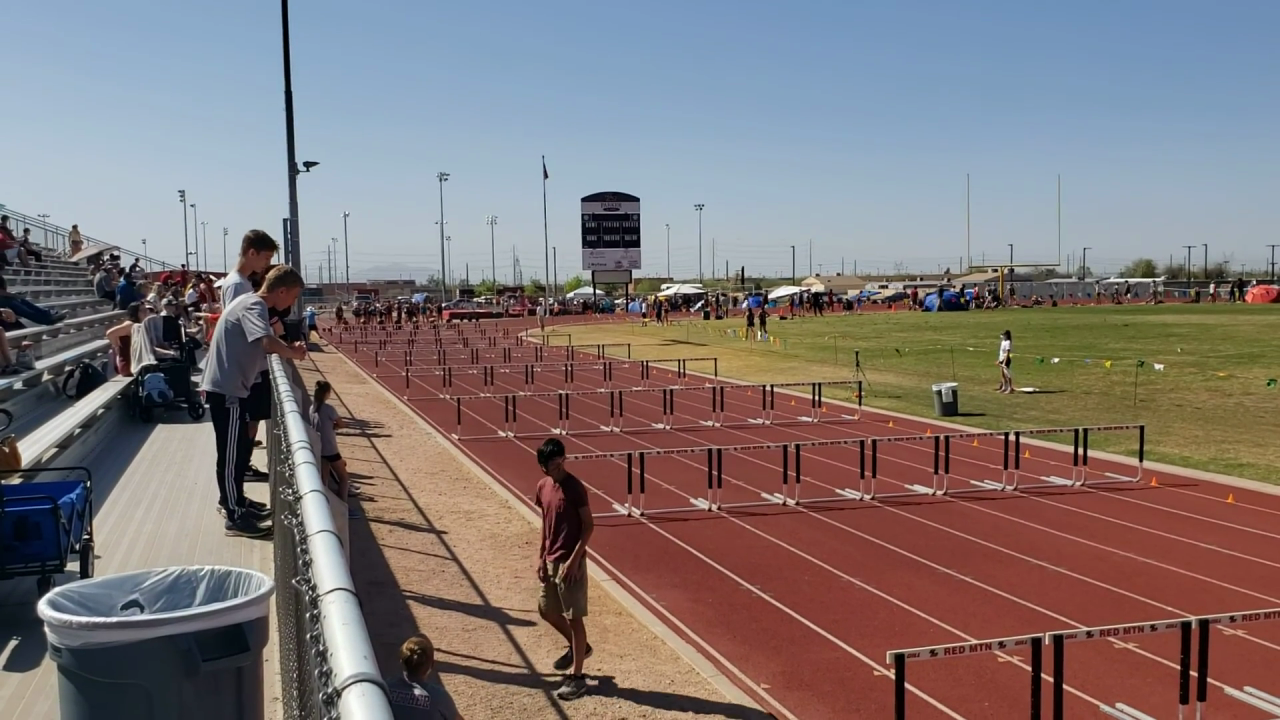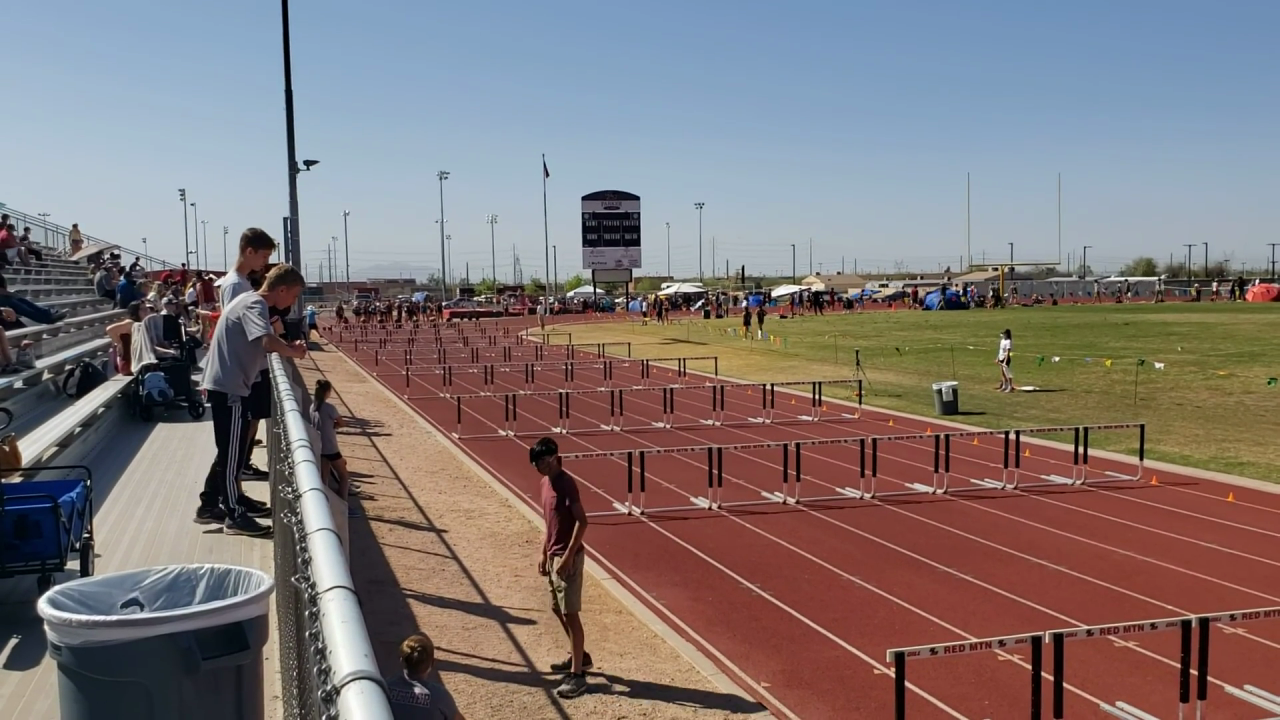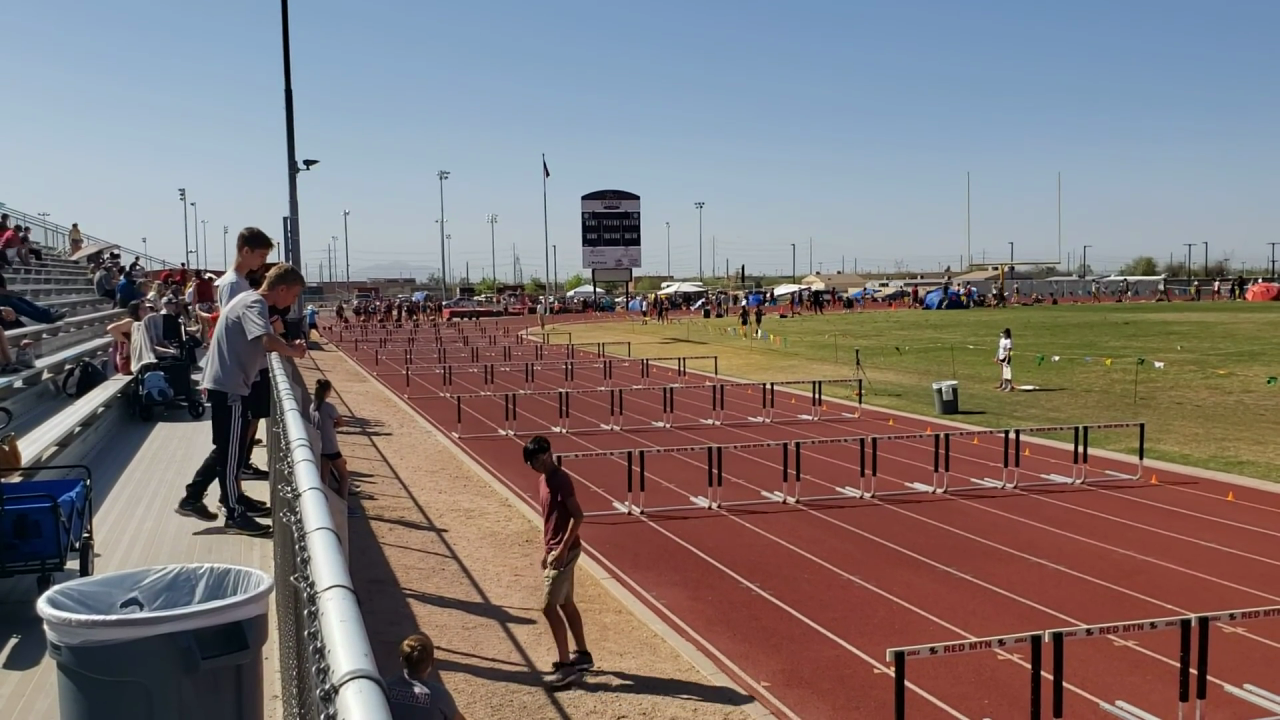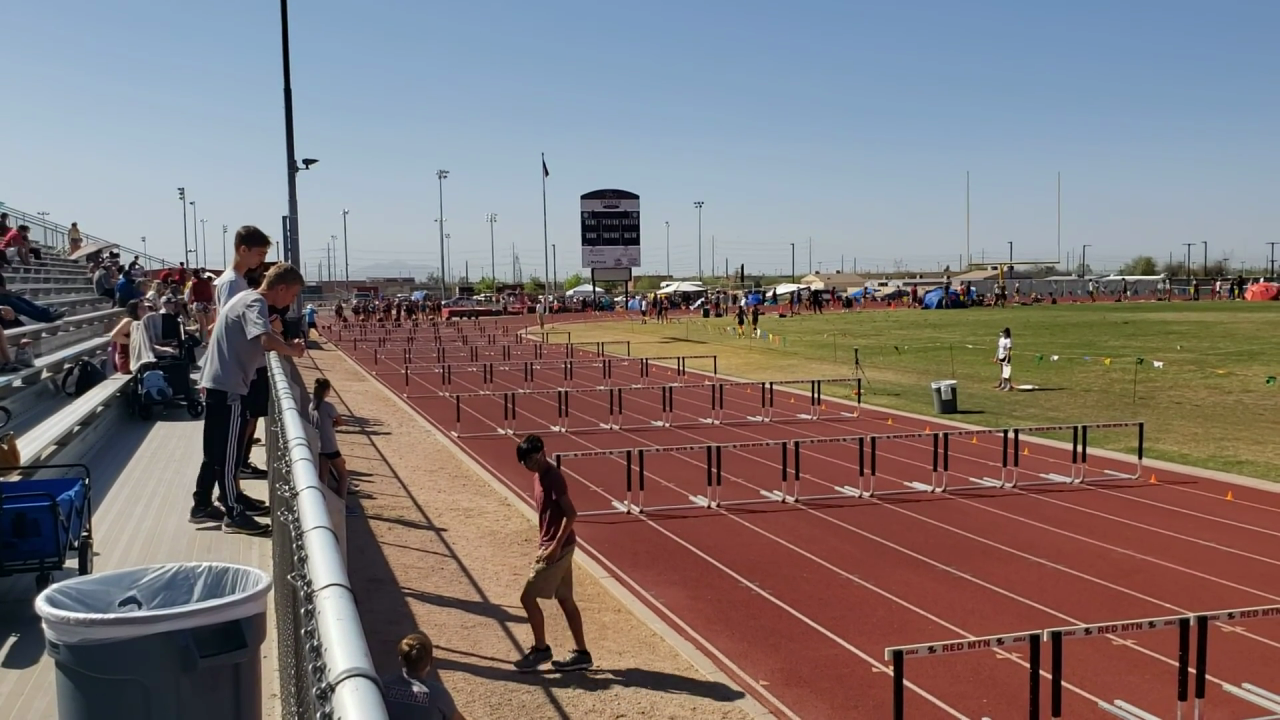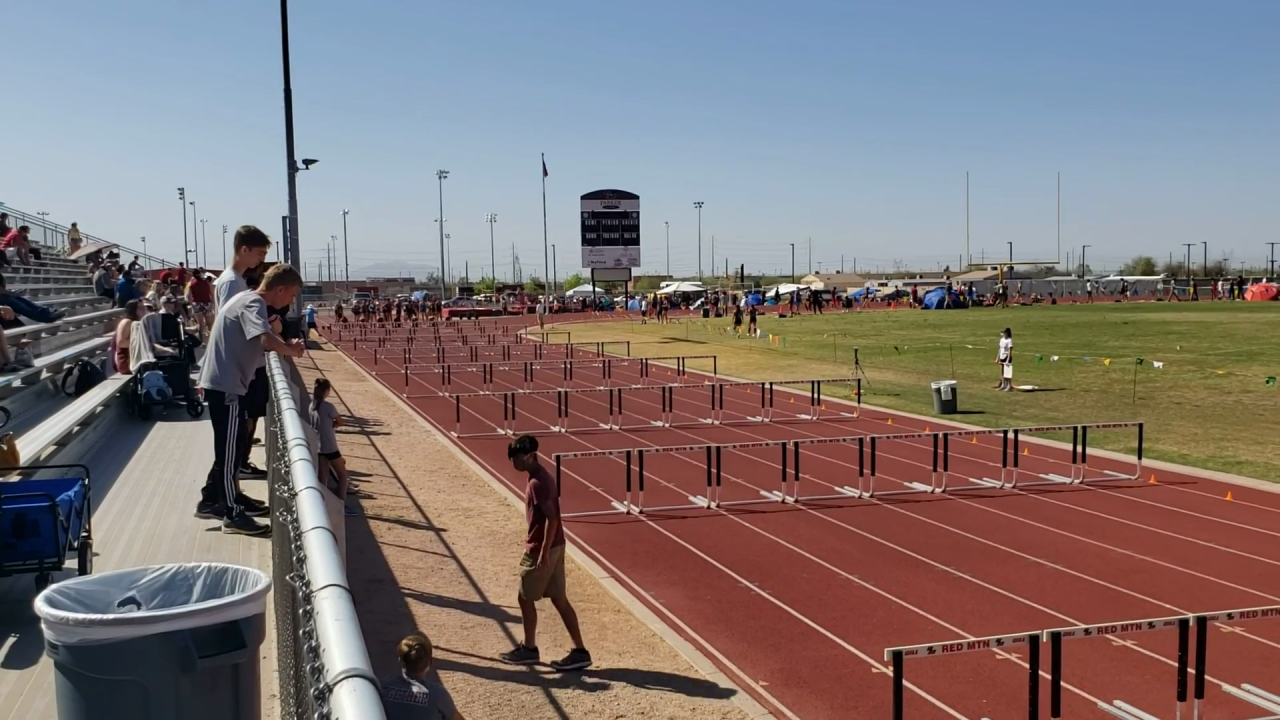
dt=0.2s
person 1, frame 1
left shoulder: (253, 303)
right shoulder: (253, 306)
left elbow: (266, 341)
right elbow: (269, 343)
left wrist: (289, 349)
right wrist: (295, 353)
left hip: (231, 386)
right hip: (226, 389)
left knee: (240, 450)
right knee: (231, 454)
left ankle: (235, 502)
right ankle: (235, 517)
person 1, frame 2
left shoulder: (253, 302)
right shoulder: (255, 305)
left elbow: (266, 341)
right elbow: (269, 342)
left wrist: (290, 348)
right wrist: (295, 351)
left hip: (229, 385)
right hip: (228, 388)
left knee: (232, 450)
right knee: (232, 452)
left ankle: (211, 504)
right ankle: (235, 517)
person 1, frame 3
left shoulder: (253, 301)
right shoulder: (254, 304)
left elbow: (265, 340)
right elbow: (268, 341)
left wrist: (288, 347)
right wrist: (294, 351)
left hip: (225, 384)
right hip: (228, 386)
left knee: (227, 449)
right knee: (231, 451)
right ankle: (235, 515)
person 1, frame 4
left shoulder: (251, 300)
right shoulder: (254, 303)
left elbow: (263, 339)
right elbow: (268, 341)
left wrist: (287, 346)
right wrist: (293, 350)
left hip: (222, 383)
right hip: (227, 385)
left knee: (221, 449)
right knee: (228, 451)
left ankle: (203, 504)
right ankle: (234, 515)
person 1, frame 5
left shoulder: (250, 300)
right shoulder: (253, 303)
left elbow: (262, 339)
right elbow: (267, 341)
left wrist: (287, 347)
right wrist: (292, 350)
left hip: (222, 383)
right hip: (225, 386)
left knee: (234, 447)
right knee: (229, 450)
left ankle: (212, 500)
right ankle: (233, 515)
person 2, frame 1
left shoulder: (244, 281)
right shoulder: (236, 284)
left wrist: (270, 325)
right wrist: (271, 326)
left knee: (252, 420)
right knee: (249, 422)
person 2, frame 2
left shoulder: (244, 281)
right shoulder: (234, 284)
left wrist: (270, 326)
right wrist: (270, 328)
left knee: (251, 420)
right knee: (248, 420)
left ankle: (242, 464)
right ankle: (239, 466)
person 2, frame 3
left shoulder: (243, 281)
right shoulder: (233, 283)
left knee: (251, 419)
right knee: (248, 420)
left ankle: (242, 464)
right ankle: (239, 466)
person 2, frame 4
left shoulder: (241, 280)
right shoulder: (231, 282)
left wrist: (268, 326)
right wrist: (268, 329)
left knee: (251, 417)
right knee: (246, 419)
left ankle: (241, 463)
right ankle: (238, 465)
person 2, frame 5
left shoulder: (240, 279)
right shoulder: (231, 282)
left wrist: (268, 325)
right wrist: (268, 328)
left knee: (250, 417)
right knee: (246, 418)
left ankle: (241, 463)
right ankle: (237, 465)
person 3, frame 1
left shoulder: (575, 487)
right shoulder: (542, 486)
left elbow: (588, 525)
left wrist: (574, 559)
right wrist: (541, 557)
left hip: (571, 562)
right hip: (551, 560)
left knee: (574, 618)
right knee: (546, 611)
left ankle: (577, 676)
right ankle: (579, 647)
person 3, frame 2
left shoulder: (566, 484)
right shoulder: (545, 483)
left elbow: (582, 522)
left wrist: (568, 555)
right wrist: (543, 552)
left hip: (568, 557)
right hip: (553, 556)
left knee: (570, 614)
right knee: (559, 609)
left ankle: (577, 674)
right ankle: (580, 656)
person 3, frame 3
left shoulder: (560, 480)
right shoulder: (544, 479)
left elbow: (577, 516)
left wrist: (563, 548)
right wrist: (546, 550)
left hip: (564, 551)
right hip: (554, 550)
left knee: (549, 606)
right knee: (565, 604)
left ankle: (565, 665)
right ankle: (582, 654)
person 3, frame 4
left shoulder: (553, 478)
right shoulder: (539, 477)
left elbow: (570, 514)
left wrist: (555, 546)
right wrist: (546, 545)
left hip: (557, 548)
right hip: (552, 546)
left knee: (528, 597)
right knee: (565, 600)
left ankle: (540, 648)
right ankle: (581, 653)
person 3, frame 5
left shoulder: (536, 482)
right shoulder: (539, 477)
left elbow: (551, 518)
left wrist: (543, 553)
left hip: (539, 550)
right hip: (552, 546)
left knee: (526, 599)
right knee: (559, 599)
left ankle: (529, 648)
right ankle: (579, 652)
